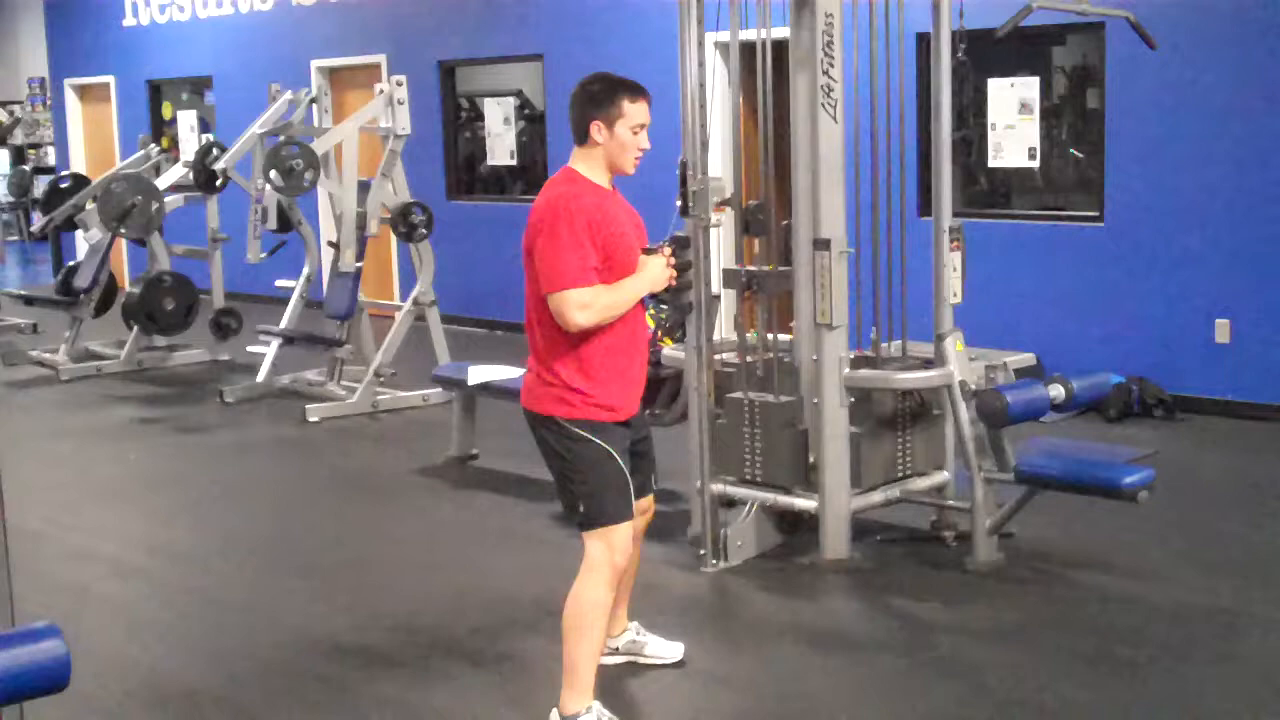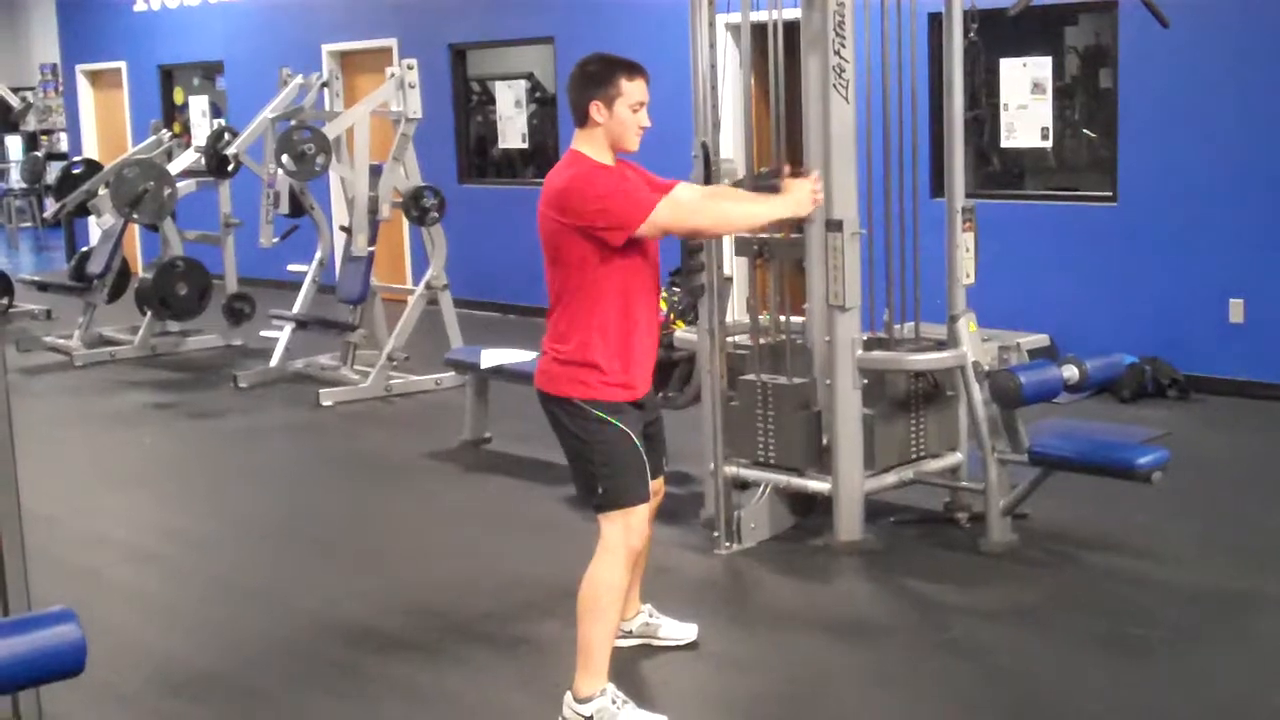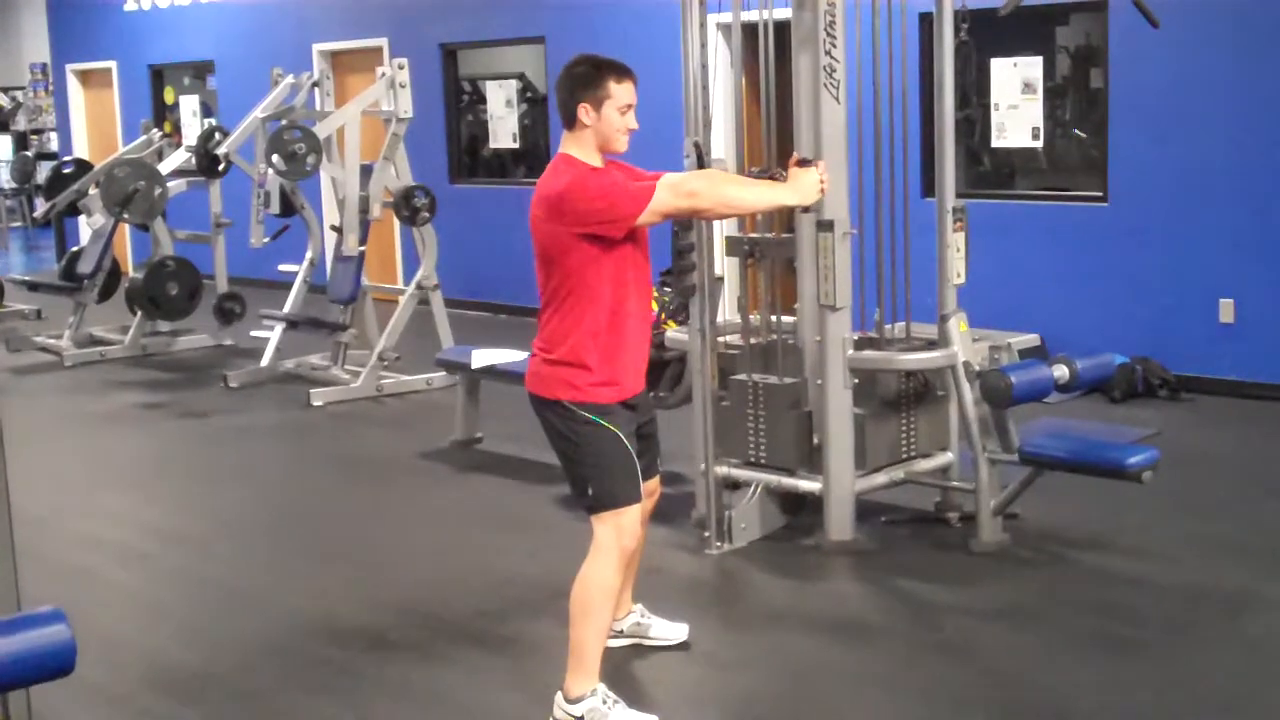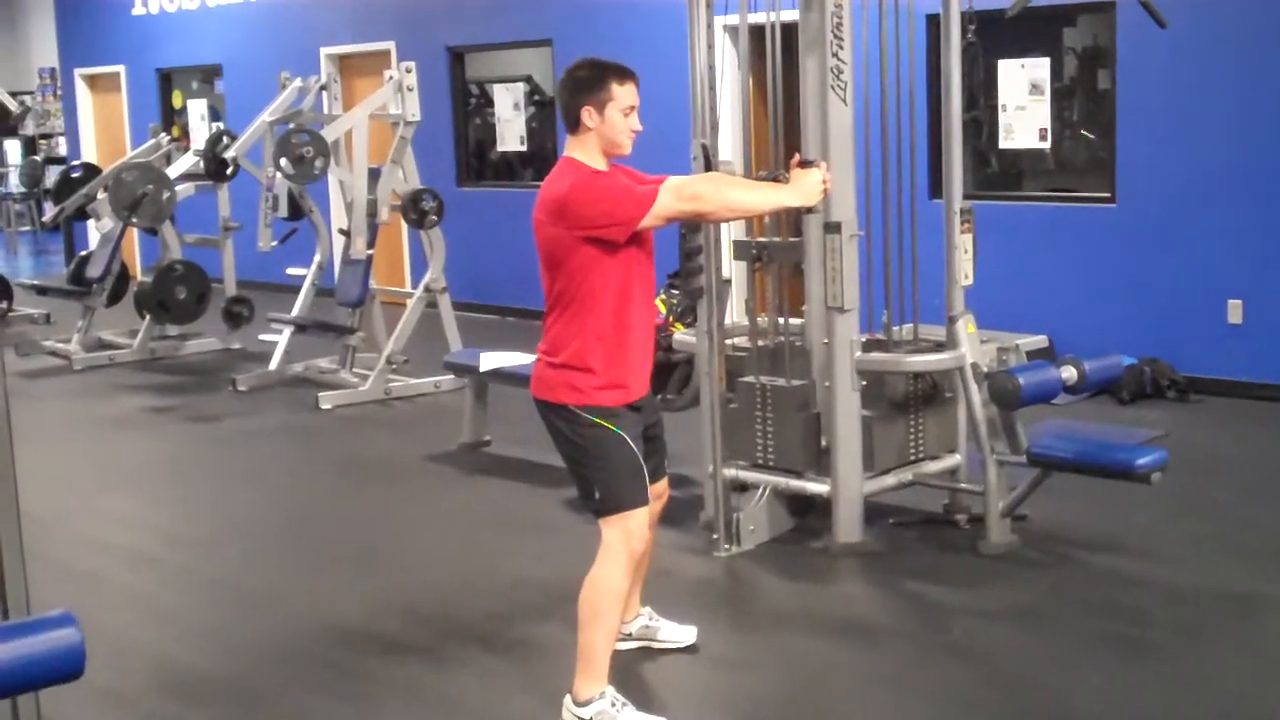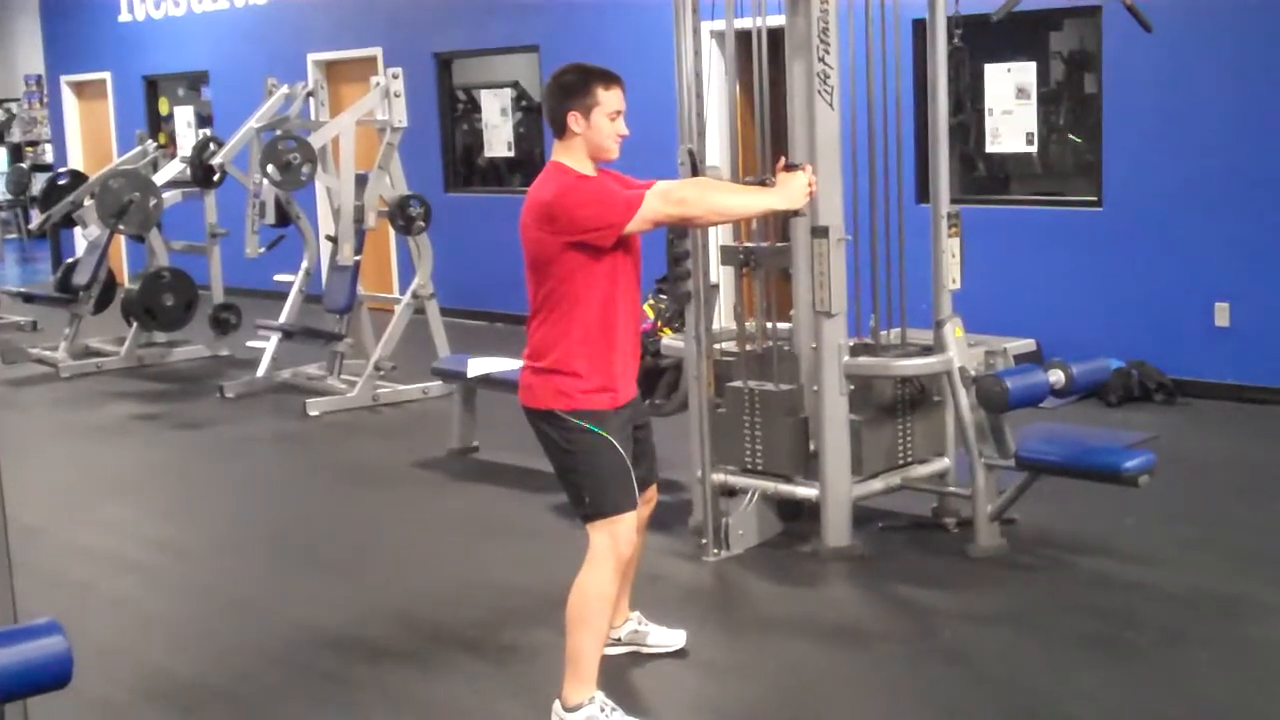
dt=0.7s
person 1, frame 1
left shoulder: (607, 198)
right shoulder: (564, 205)
right elbow: (577, 311)
left wrist: (653, 271)
right wrist: (646, 280)
left hip: (616, 398)
right hip: (577, 407)
left knee: (637, 513)
right knee: (609, 548)
left ankle: (616, 634)
person 1, frame 2
left shoulder: (621, 174)
right shoulder: (580, 185)
left elbow: (699, 197)
right elbow: (690, 217)
left wrist: (778, 197)
right wrist: (785, 207)
left hip: (624, 376)
right hip: (589, 385)
left knee: (649, 494)
right knee: (625, 528)
left ankle: (628, 615)
person 1, frame 3
left shoulder: (610, 176)
right shoulder: (573, 187)
left elbow: (693, 184)
right elbow: (690, 199)
left wrist: (781, 184)
right wrist: (790, 194)
left hip: (618, 378)
right hip: (579, 388)
left knee: (644, 493)
right knee: (617, 528)
left ankle: (620, 616)
person 1, frame 4
left shoulder: (614, 179)
right shoulder: (577, 190)
left elbow: (694, 188)
right elbow: (693, 202)
left wrist: (785, 187)
right wrist: (793, 196)
left hip: (622, 382)
right hip: (585, 390)
left knee: (652, 495)
right knee: (627, 531)
left ankle: (629, 618)
person 1, frame 5
left shoulder: (602, 184)
right shoulder: (563, 195)
left elbow: (683, 192)
right elbow: (678, 207)
left wrist: (771, 191)
right wrist: (779, 199)
left hip: (611, 386)
right hip: (573, 396)
left knee: (641, 501)
right knee: (614, 536)
left ankle: (619, 624)
